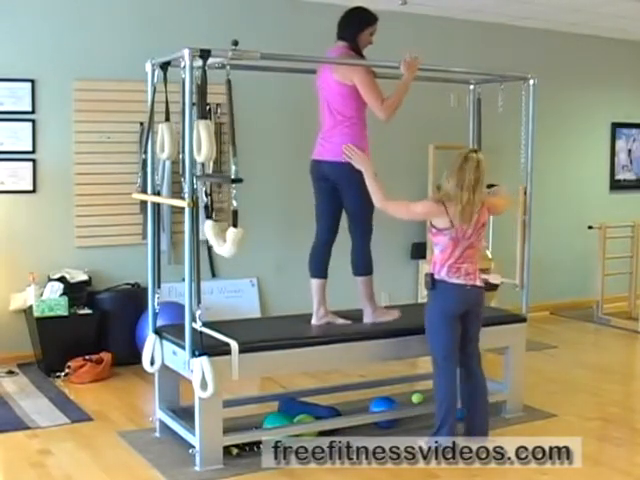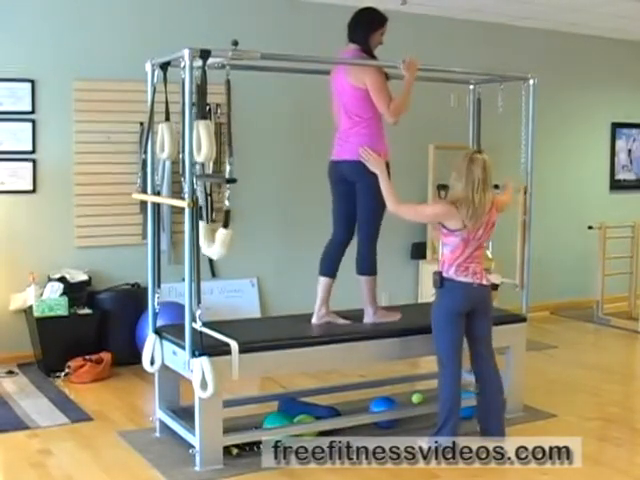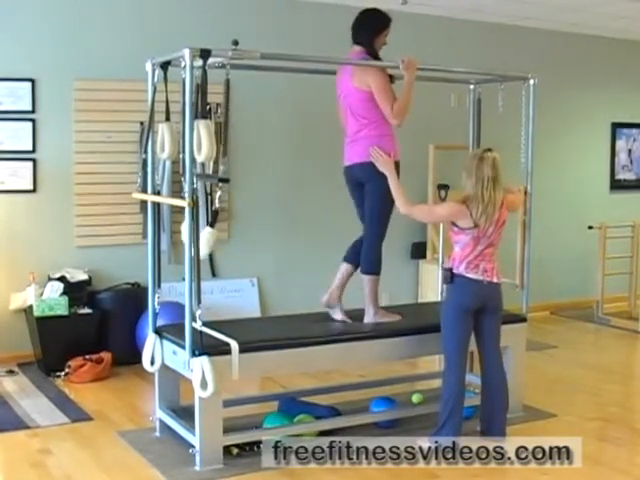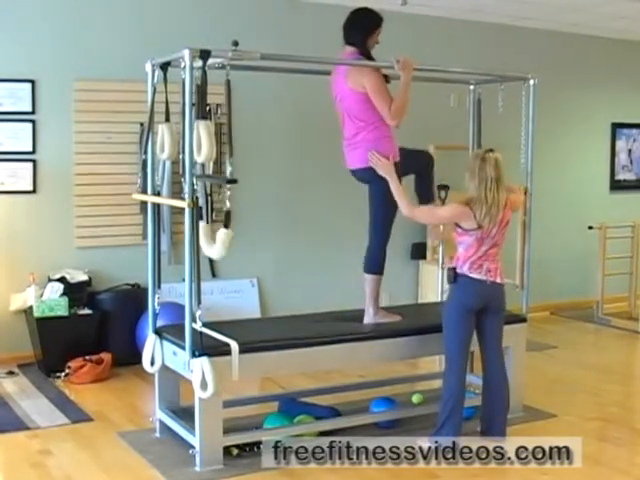
dt=0.4s
person 1, frame 1
left shoulder: (325, 66)
right shoulder: (354, 65)
right elbow: (384, 111)
right wrist: (407, 77)
left hip: (322, 160)
right hip: (347, 160)
left knee: (324, 235)
right knee: (361, 235)
left ankle: (319, 310)
right ankle: (370, 310)
person 1, frame 2
left shoulder: (338, 68)
right shoulder: (367, 67)
right elbow: (391, 115)
right wrist: (409, 79)
left hip: (340, 161)
right hip: (366, 160)
left knee: (340, 235)
right knee: (367, 236)
left ankle: (321, 309)
right ankle: (371, 310)
person 1, frame 3
left shoulder: (343, 71)
right shoulder: (372, 70)
right elbow: (395, 117)
right wrist: (409, 79)
left hip: (352, 163)
left knee: (370, 232)
right knee: (374, 236)
left ankle: (334, 294)
right ankle: (372, 310)
person 1, frame 4
left shoulder: (338, 72)
right shoulder: (366, 71)
right elbow: (393, 118)
right wrist: (406, 79)
left hip: (356, 161)
left knee: (423, 159)
right knee: (379, 235)
right ankle: (372, 311)
person 2, frame 1
left shoulder: (437, 208)
right shoulder: (484, 207)
left elbow: (383, 204)
right elbow: (504, 201)
left wrist: (366, 169)
right wrist: (498, 191)
left hip: (446, 292)
right hip: (474, 291)
left knee: (445, 367)
right knee: (471, 363)
left ankle: (444, 440)
right ankle: (478, 432)
person 2, frame 2
left shoulder: (448, 210)
right shoulder: (492, 206)
left elbow: (395, 208)
right elbow: (507, 196)
left wrist: (380, 172)
right wrist: (509, 187)
left hip: (453, 291)
right hip: (481, 291)
left knee: (449, 366)
right knee: (485, 362)
left ankle: (445, 440)
right ankle: (494, 432)
person 2, frame 3
left shoulder: (460, 209)
right shoulder: (503, 205)
left elbow: (407, 209)
right elbow: (518, 196)
left wrist: (390, 173)
right wrist: (515, 190)
left hip: (463, 288)
right hip: (491, 289)
left knee: (455, 365)
right knee: (492, 360)
left ankle: (447, 437)
right ankle: (495, 431)
person 2, frame 4
left shoulder: (464, 210)
right shoulder: (506, 206)
left elbow: (411, 212)
right elbow: (519, 195)
left wrist: (390, 176)
right wrist: (508, 188)
left hip: (466, 288)
right hip: (495, 289)
left knee: (456, 364)
right knee: (494, 361)
left ankle: (446, 437)
right ankle: (495, 433)
